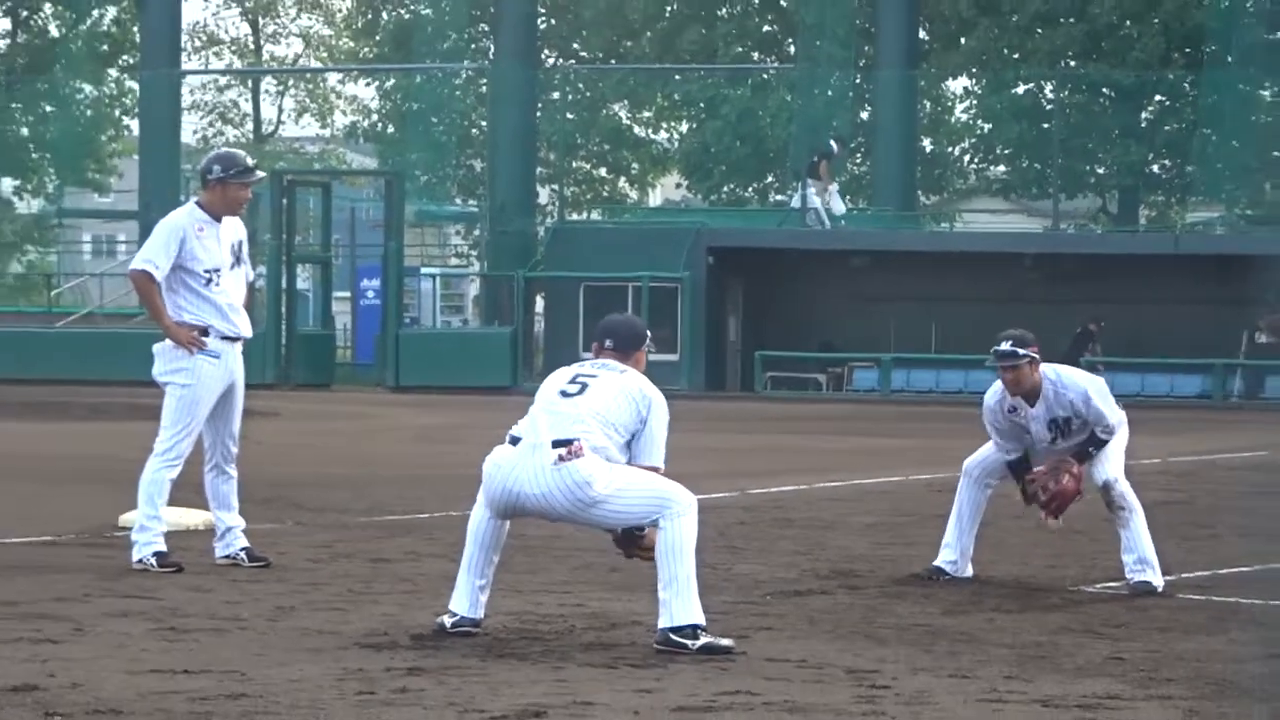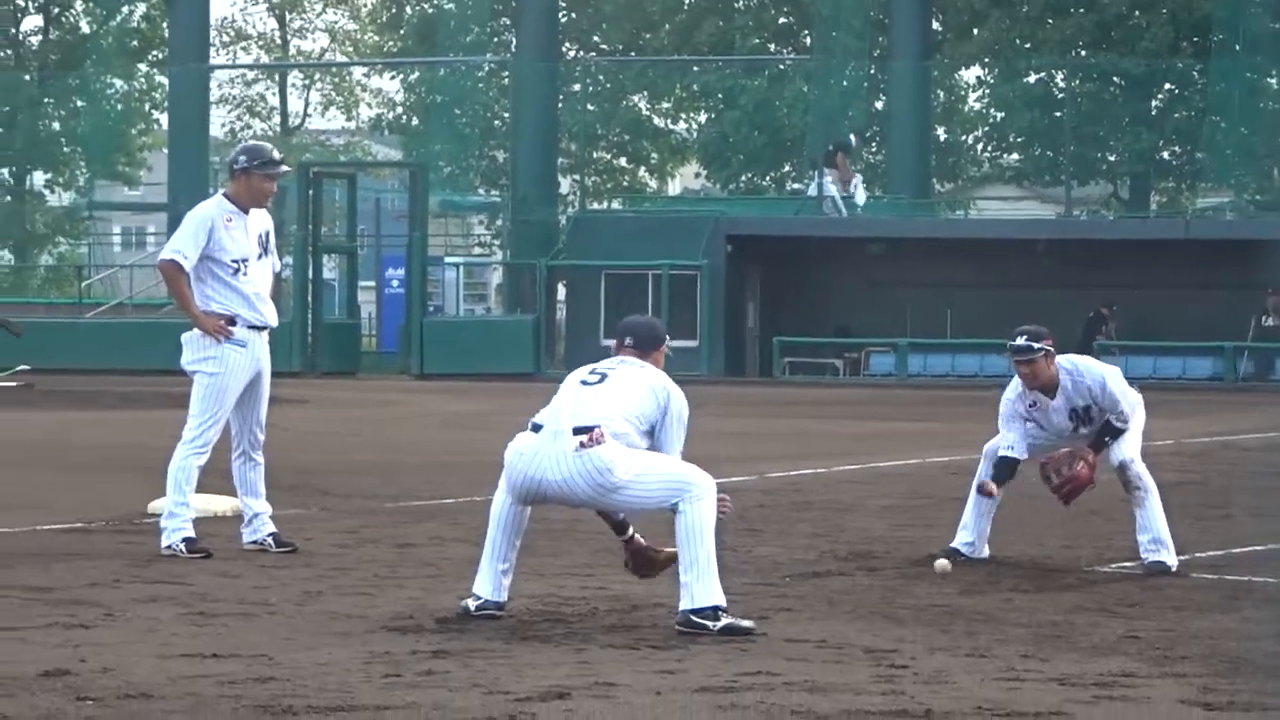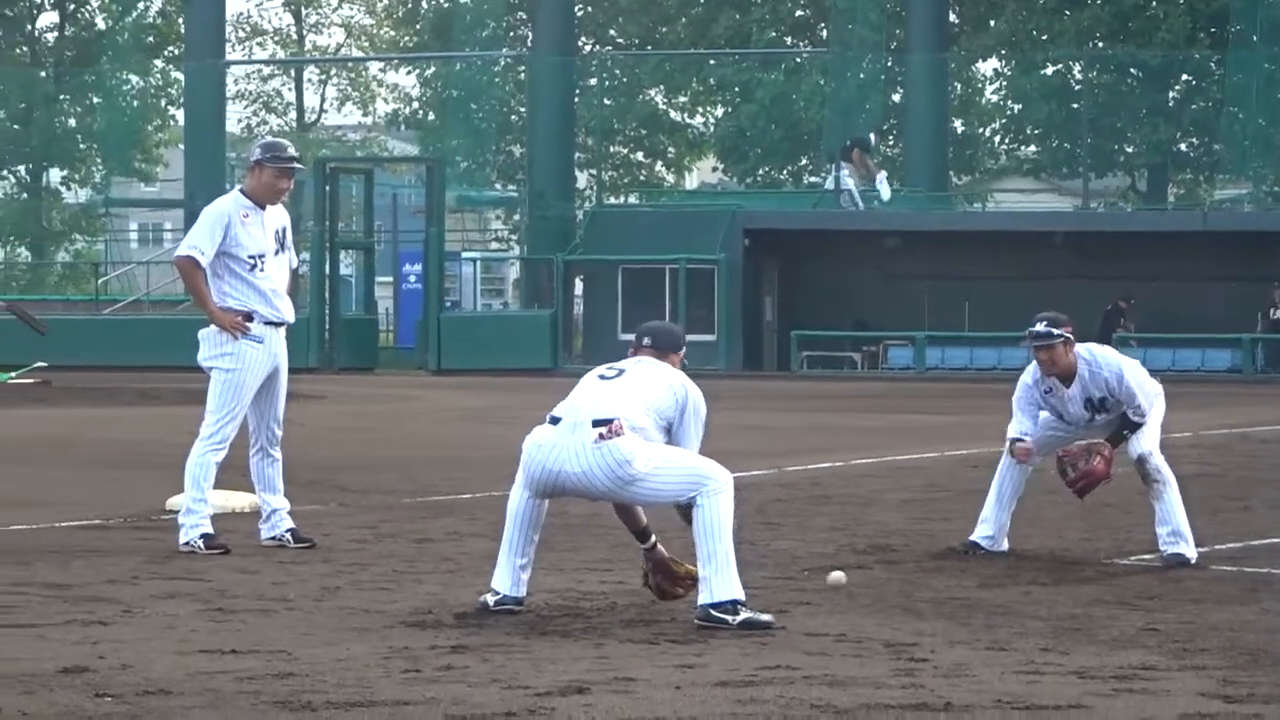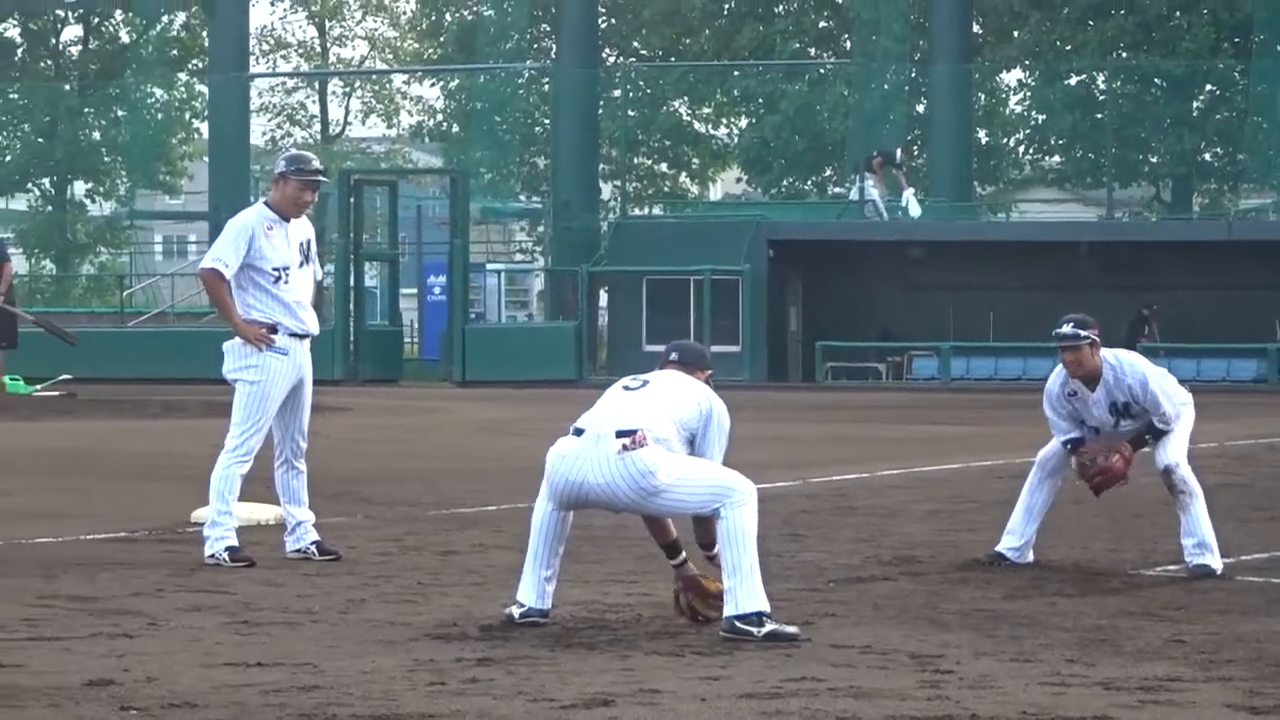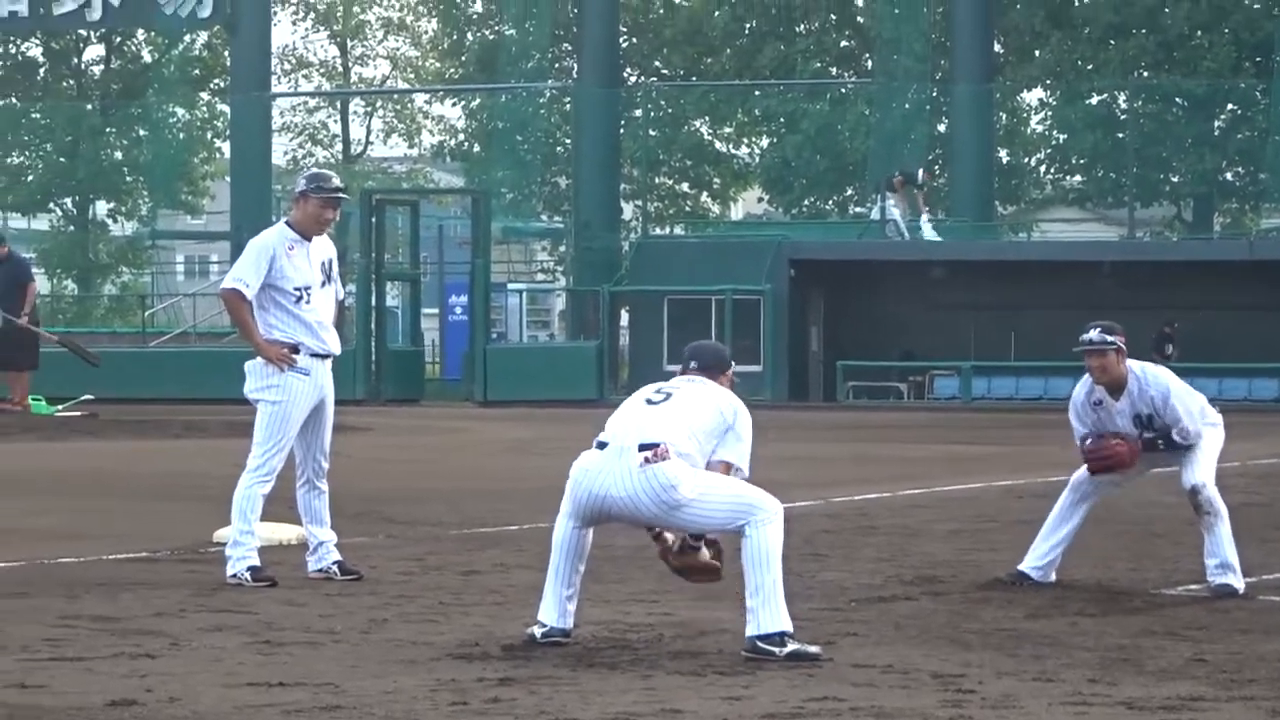
dt=0.3s
person 1, frame 1
left shoulder: (235, 228)
right shoulder: (179, 224)
right elbow: (141, 272)
right wrist: (169, 327)
left hip: (232, 352)
right hip: (197, 354)
left knee: (224, 454)
right knee: (171, 450)
left ankle: (230, 542)
right ankle: (147, 545)
person 1, frame 2
left shoulder: (263, 219)
right shoulder: (208, 215)
right elbow: (169, 263)
right wrist: (197, 317)
left hip: (259, 342)
right hip: (224, 343)
left knee: (251, 442)
right knee: (198, 438)
left ankle: (257, 528)
right ankle: (176, 531)
person 1, frame 3
left shoulder: (280, 215)
right shoulder: (224, 210)
right elbow: (186, 258)
right wrist: (214, 312)
left hip: (276, 338)
right hip: (242, 339)
left knee: (269, 438)
right knee: (216, 435)
left ankle: (276, 523)
right ankle: (194, 527)
person 1, frame 4
left shoulder: (304, 227)
right shoulder: (248, 223)
right elbow: (210, 271)
right wrist: (238, 324)
left hip: (301, 350)
right hip: (266, 351)
left knee: (293, 450)
right knee: (241, 447)
left ankle: (301, 535)
right ankle: (219, 540)
person 1, frame 5
left shoulder: (325, 247)
right shoulder: (269, 243)
right elbow: (231, 291)
right wrist: (260, 344)
left hip: (322, 369)
right hip: (287, 372)
left knee: (315, 470)
right knee: (263, 466)
left ankle: (323, 555)
right ankle: (240, 560)
person 2, frame 1
left shoulder: (558, 376)
right shoulder: (646, 391)
right elbow: (645, 477)
left wrist: (604, 514)
left hip: (509, 471)
right hip: (568, 476)
left knee: (491, 502)
right knee: (678, 504)
left ankle: (464, 613)
right ankle: (680, 628)
person 2, frame 2
left shoulder: (580, 373)
right shoulder: (665, 386)
right elbow: (666, 470)
right wrist: (697, 501)
left hip: (530, 457)
right hip: (590, 462)
left knee: (512, 487)
right knee: (698, 487)
left ankle: (487, 596)
right ankle: (701, 610)
person 2, frame 3
left shoulder: (597, 373)
right shoulder: (683, 384)
right elbow: (680, 476)
left wrist: (648, 544)
right wrist: (705, 527)
left hip: (547, 451)
right hip: (607, 453)
left knee: (530, 482)
right knee: (715, 482)
left ankle: (506, 591)
right ankle: (720, 604)
person 2, frame 4
left shoulder: (622, 385)
right shoulder: (708, 399)
right elbow: (700, 489)
left wrist: (678, 560)
right wrist: (710, 551)
left hip: (571, 461)
right hip: (631, 465)
left knee: (554, 494)
right knee: (738, 494)
left ankle: (531, 604)
right ankle: (746, 617)
person 2, frame 5
left shoulder: (643, 393)
right shoulder: (730, 403)
right elbow: (719, 479)
left wrist: (655, 530)
right wrist: (695, 540)
left hip: (594, 473)
right hip: (655, 477)
left knee: (574, 512)
right knee: (764, 511)
left ankle: (553, 623)
right ankle: (768, 636)
person 3, frame 1
left shoulder: (1074, 386)
right shoulder: (995, 402)
left elbow: (1108, 426)
right elbow: (1012, 454)
left wrist: (1076, 462)
left hip: (1095, 431)
right hip: (1037, 438)
left knee: (1110, 481)
right knee: (975, 470)
left ankle: (1144, 574)
right ankle: (953, 563)
person 3, frame 2
left shoulder: (1091, 374)
right shoulder: (1014, 397)
left elbow: (1123, 414)
right elbow: (1012, 452)
left wrist: (1091, 453)
right wrist: (995, 483)
left hip: (1115, 416)
right hip: (1053, 427)
left knee: (1127, 462)
right knee: (993, 453)
left ankle: (1159, 554)
right ankle: (969, 545)
person 3, frame 3
left shoulder: (1108, 366)
right shoulder: (1031, 382)
left elbow: (1140, 408)
right elbow: (1022, 433)
left wrist: (1109, 446)
right wrist: (1020, 447)
left hip: (1136, 405)
right hip: (1072, 418)
left knee: (1145, 455)
right knee: (1015, 450)
left ankle: (1178, 547)
right ankle: (988, 538)
person 3, frame 4
left shoulder: (1133, 371)
right shoulder: (1057, 385)
left elbow: (1167, 417)
right elbow: (1069, 432)
left wrist: (1129, 449)
right wrist: (1079, 456)
left hip: (1166, 411)
right hip: (1102, 425)
left knee: (1171, 465)
right knee: (1047, 460)
left ankle: (1203, 557)
right ankle: (1014, 549)
person 3, frame 5
left shoulder: (1158, 383)
right shoulder: (1083, 394)
left elbow: (1190, 434)
right elbow: (1089, 441)
left wrist: (1138, 445)
left hip: (1196, 428)
right hip: (1136, 441)
left knee: (1198, 484)
right knee: (1081, 484)
left ankle: (1225, 575)
right ankle: (1036, 568)
